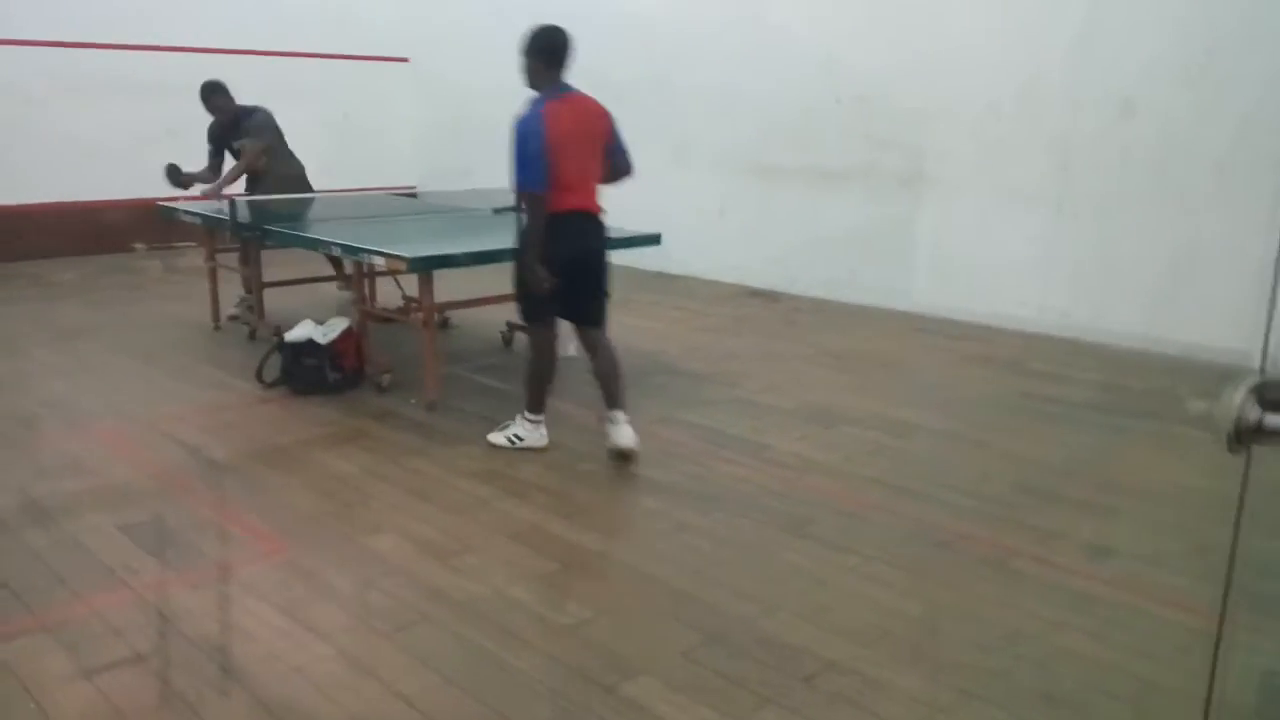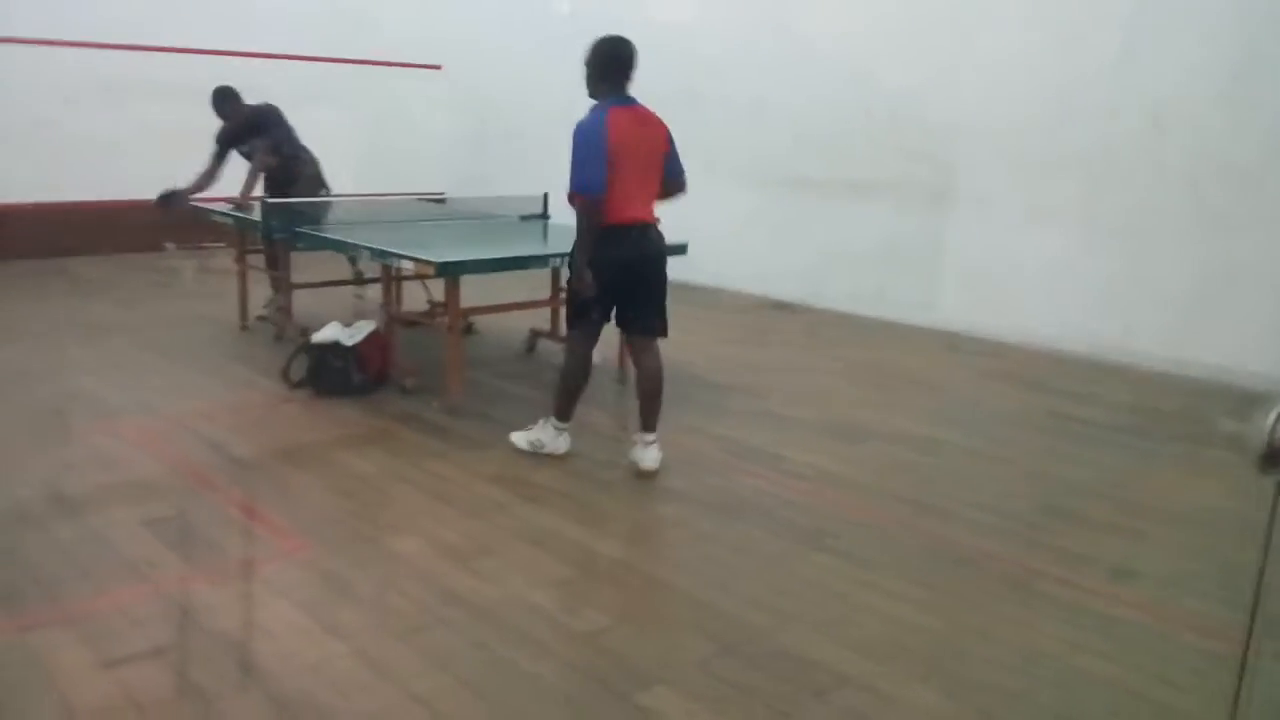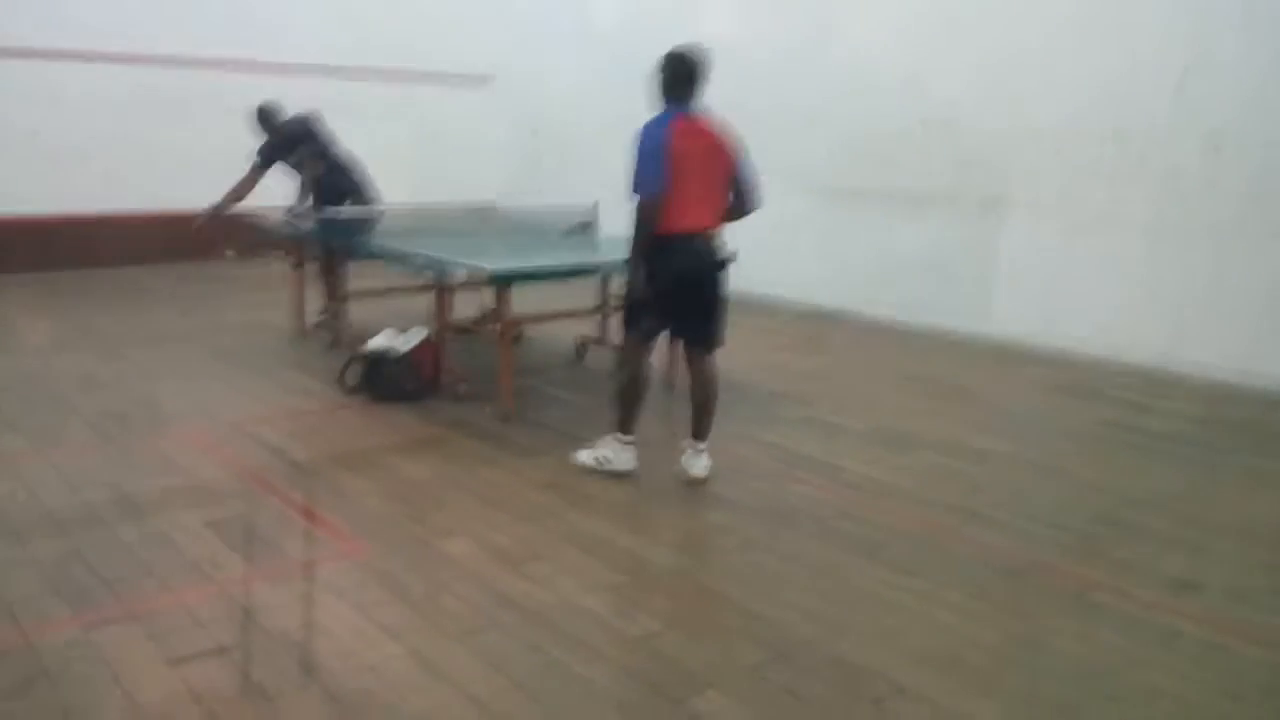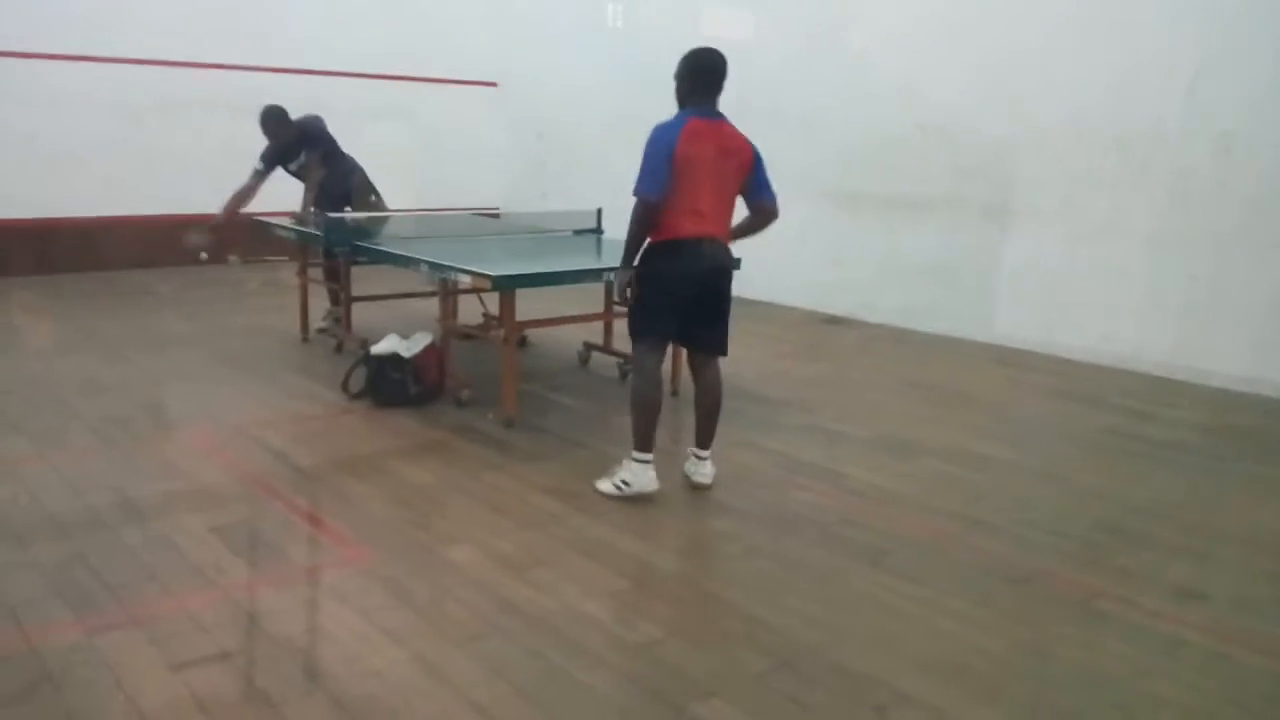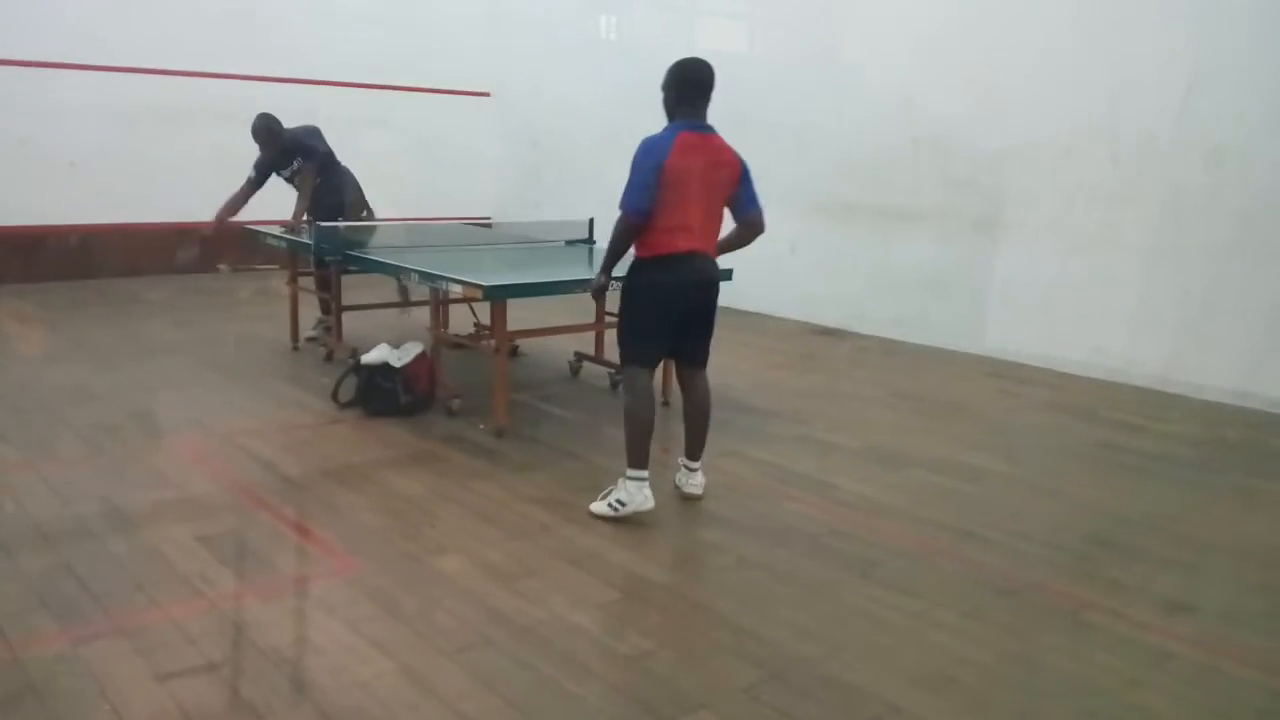
dt=0.2s
person 1, frame 1
left shoulder: (533, 122)
right shoulder: (596, 111)
left elbow: (535, 199)
right elbow: (621, 168)
left wrist: (533, 259)
left hip: (552, 233)
right hip: (588, 228)
left knee: (542, 330)
right knee: (594, 331)
left ankle: (533, 424)
right ankle: (619, 423)
person 1, frame 2
left shoulder: (592, 127)
right shoulder: (656, 125)
left elbow: (590, 202)
right elbow: (676, 186)
left wrist: (582, 264)
left hip: (609, 244)
right hip: (647, 242)
left knee: (581, 339)
right knee: (645, 344)
left ankle: (555, 430)
right ankle: (647, 443)
person 1, frame 3
left shoulder: (657, 132)
right shoulder: (717, 141)
left elbow: (650, 203)
right elbow: (744, 203)
left wrist: (638, 264)
left hip: (666, 252)
right hip: (703, 253)
left knee: (635, 347)
right knee: (700, 355)
left ankle: (621, 445)
right ankle: (698, 452)
person 1, frame 4
left shoulder: (668, 135)
right shoulder: (742, 145)
left elbow: (648, 205)
right elbow: (767, 212)
left wrist: (627, 263)
left hip: (670, 258)
right hip: (714, 260)
left knee: (647, 358)
right knee: (705, 361)
left ankle: (641, 465)
right ankle: (701, 459)
person 1, frame 5
left shoulder: (656, 148)
right shoulder: (729, 157)
left elbow: (631, 219)
right elbow: (753, 224)
left wrist: (605, 270)
left hip: (657, 274)
right hip: (701, 274)
left knee: (638, 375)
right knee: (693, 373)
left ankle: (636, 485)
right ankle: (692, 471)
person 2, frame 1
left shoulder: (258, 118)
right shoulder: (216, 130)
left elbow: (252, 159)
right elbow: (213, 170)
left wrist: (219, 186)
right wrist: (192, 177)
left hip: (289, 178)
right hip: (258, 185)
left ankle: (345, 279)
right ankle: (250, 297)
person 2, frame 2
left shoulder: (267, 114)
right shoulder: (226, 134)
left elbow: (262, 157)
right elbow: (210, 173)
left wrist: (246, 192)
right wrist: (185, 192)
left hip: (303, 175)
right hip: (276, 185)
right knee: (271, 240)
left ankle: (357, 271)
right ankle: (279, 297)
person 2, frame 3
left shoulder: (307, 127)
right shoulder: (272, 147)
left elbow: (312, 166)
right elbow: (249, 182)
left wrist: (301, 203)
right wrist: (219, 208)
left hip: (346, 182)
right hip: (325, 193)
left knee: (374, 223)
right knee: (327, 248)
right ankle: (333, 304)
person 2, frame 4
left shoulder: (312, 128)
right shoulder: (273, 153)
left elbow: (315, 171)
right elbow: (250, 187)
left wrist: (306, 208)
right wrist: (223, 216)
left hip: (353, 184)
right hip: (327, 197)
right knee: (329, 252)
right ankle: (336, 309)
person 2, frame 5
left shoulder: (309, 136)
right shoulder: (267, 160)
left elbow: (307, 180)
right elbow: (243, 194)
left wrist: (297, 217)
right wrist: (214, 225)
left hip: (346, 195)
right hip: (320, 206)
right knee: (321, 261)
right ankle: (326, 318)
